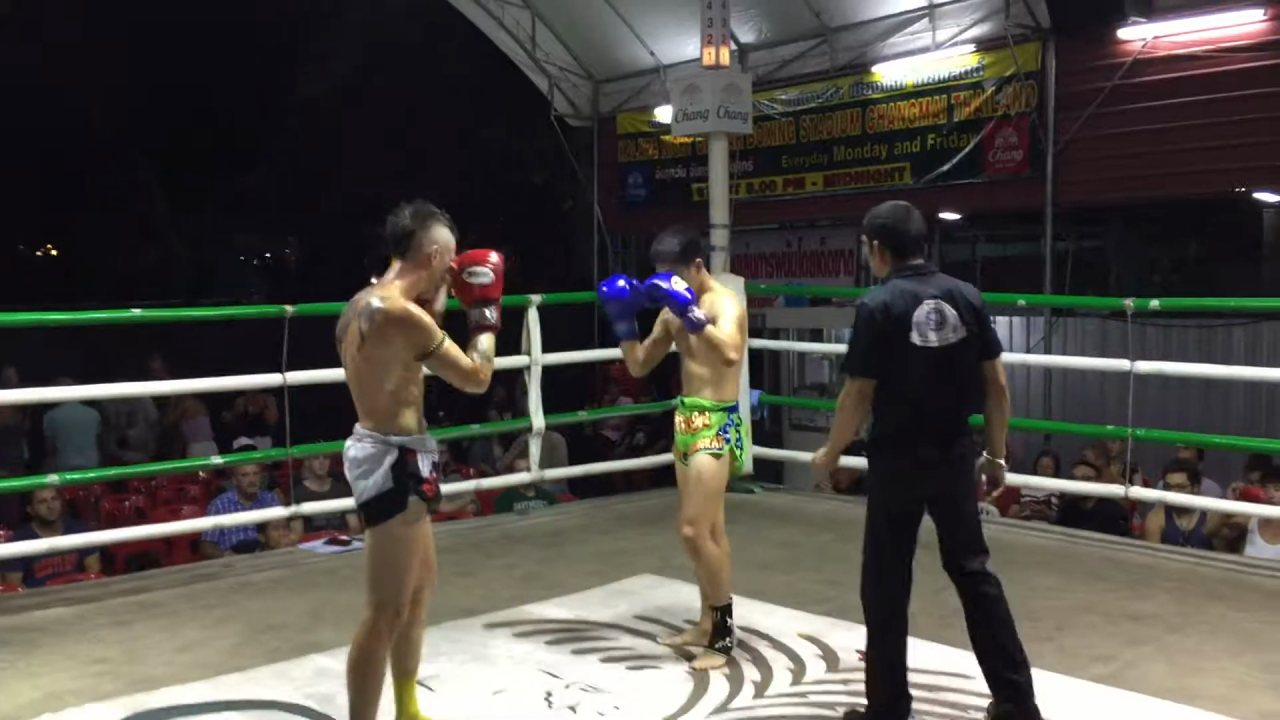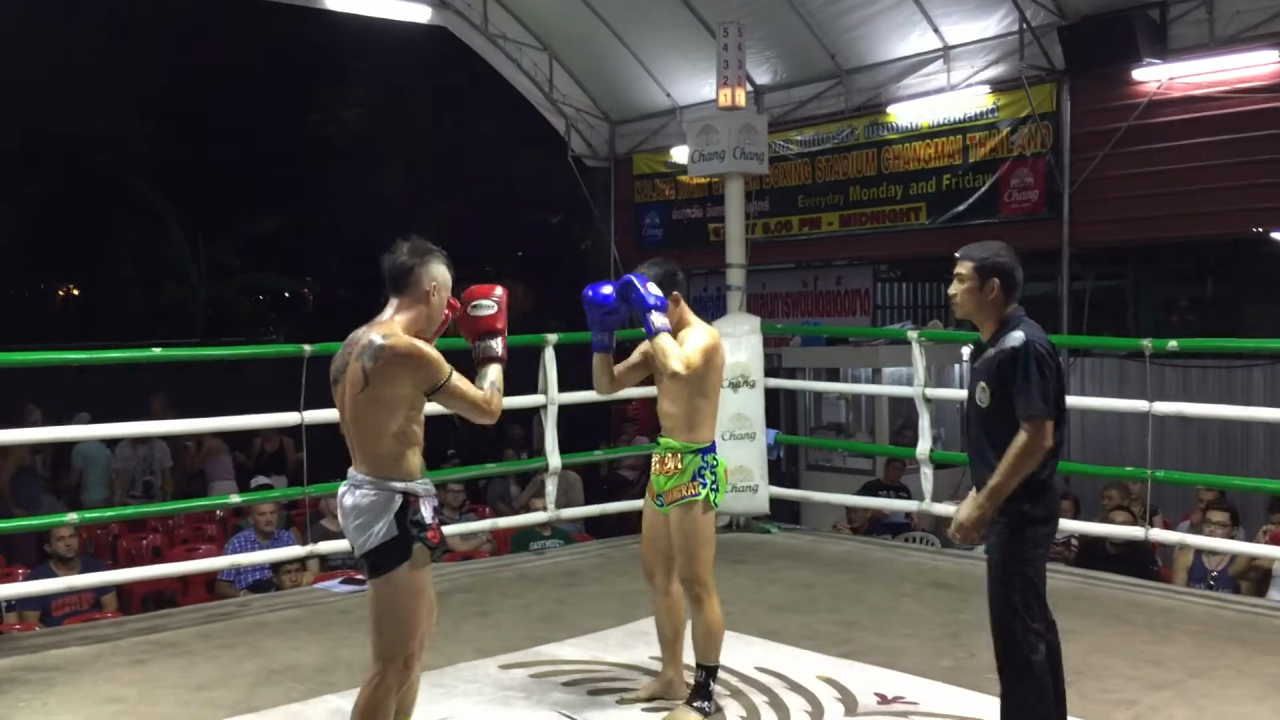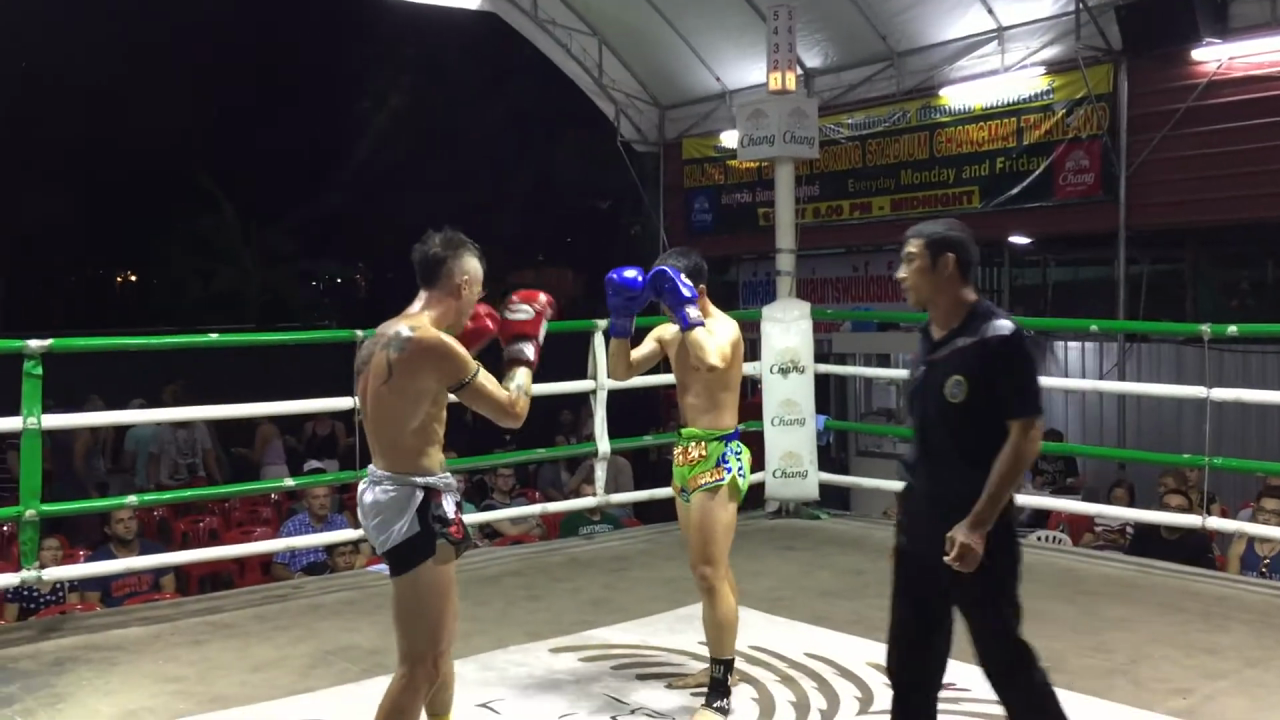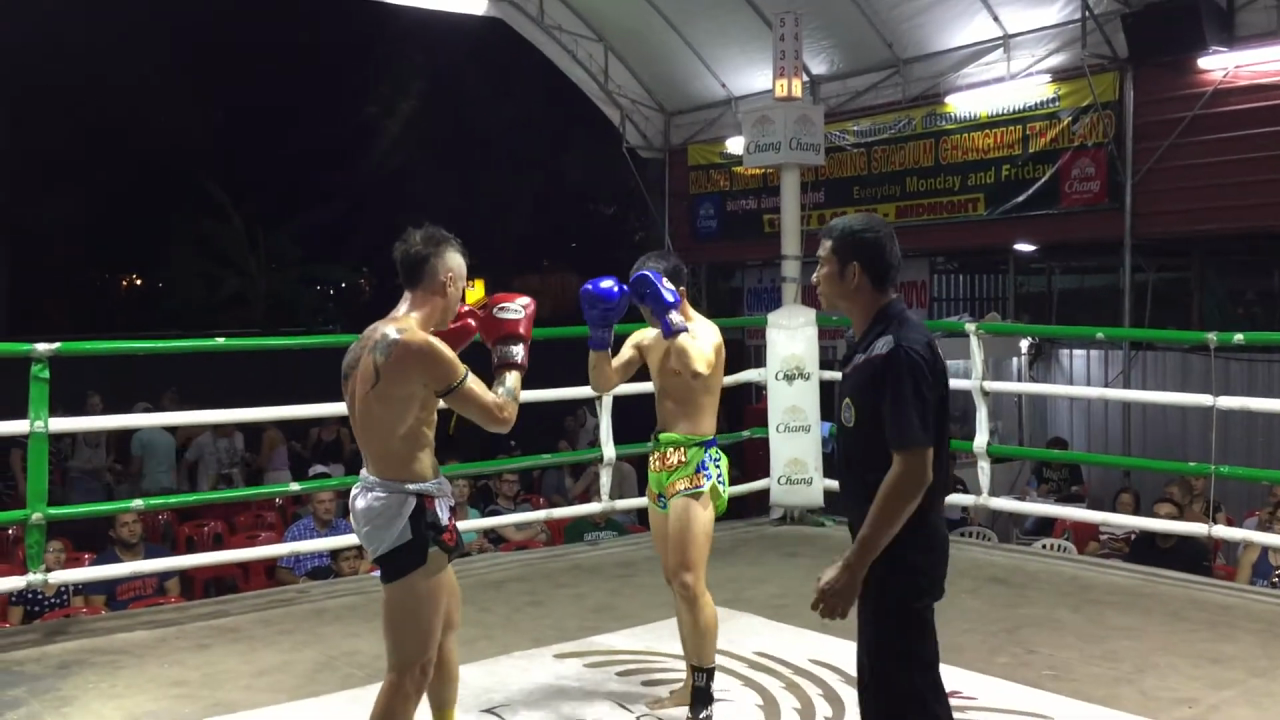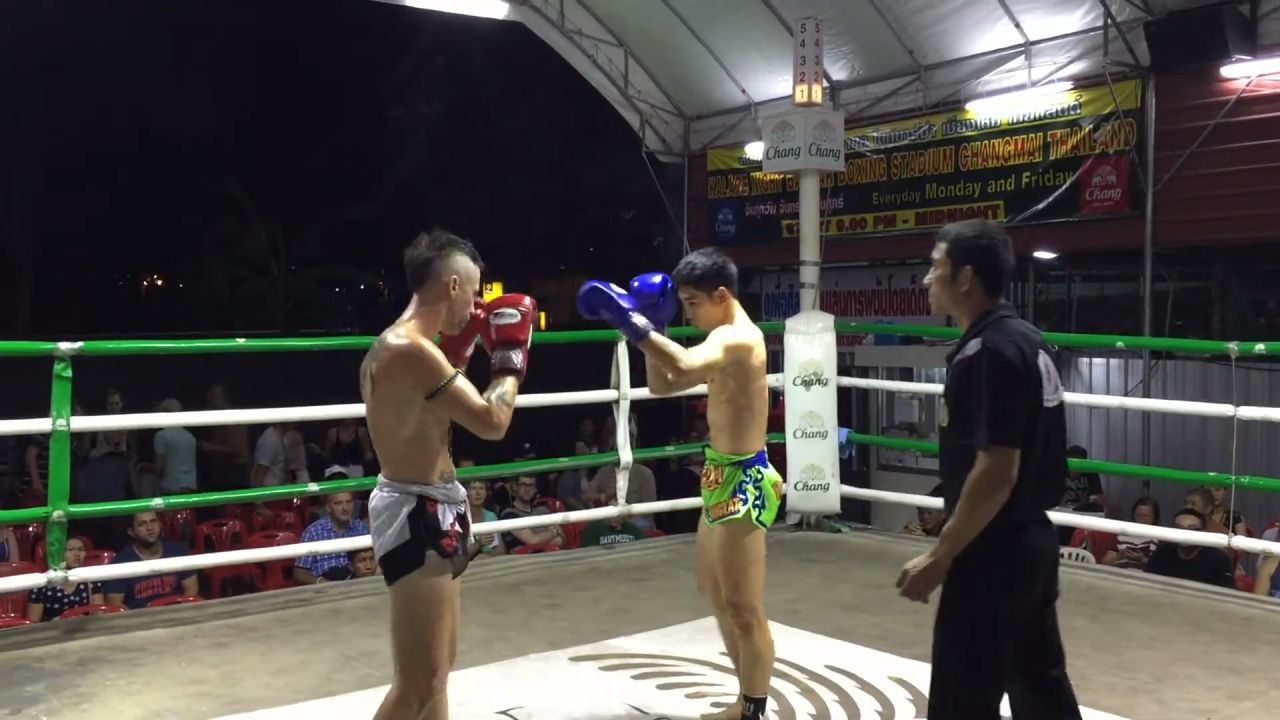
dt=1s
person 1, frame 1
left shoulder: (877, 306)
right shoulder: (967, 297)
left elbow: (858, 395)
right elbow: (996, 385)
left wrist: (831, 450)
right wrist: (996, 451)
left hip: (897, 458)
right hip: (954, 453)
left knee: (886, 584)
right knee: (972, 569)
person 1, frame 2
left shoulder: (1022, 345)
right shoulder: (995, 344)
left elbow: (1037, 436)
left wrist: (982, 505)
right wrist: (979, 498)
left hip: (1020, 507)
right hip: (1015, 505)
left knee: (1017, 633)
right knee: (1031, 623)
person 1, frame 3
left shoulder: (1000, 338)
right shoulder: (927, 341)
left elbow: (1025, 438)
left wrist: (977, 524)
left hip: (978, 528)
right hip: (919, 524)
left knee: (1004, 657)
right knee: (910, 661)
person 1, frame 4
left shoulder: (897, 351)
right shoulder: (875, 342)
left elbow: (913, 471)
left wrist: (853, 565)
left hip: (898, 550)
right hip: (890, 543)
person 1, frame 5
left shoulder: (988, 352)
right shoulder: (1024, 341)
left elbow: (995, 471)
left wrist: (939, 556)
left hip: (993, 553)
right hip: (1030, 543)
person 2, frame 1
left shoulder: (364, 303)
right shoulder: (400, 313)
right elbow: (476, 377)
left wrist: (437, 300)
right wrist: (486, 310)
left hip: (387, 452)
right hip: (395, 460)
left knee: (420, 585)
right knee: (387, 610)
person 2, frame 2
left shoulder: (356, 343)
right shoulder: (408, 352)
right elbow: (487, 409)
right wrist: (490, 339)
left hip: (367, 494)
right hip: (393, 506)
left knee: (420, 626)
right knee: (395, 662)
person 2, frame 3
left shoulder: (381, 338)
right shoulder: (432, 344)
right elbow: (512, 412)
left wrist: (467, 344)
right wrist: (524, 342)
left hip: (388, 490)
right hip: (416, 503)
left knee: (442, 628)
right knee: (421, 662)
person 2, frame 4
left shoulder: (369, 340)
right shoulder: (419, 346)
right elbow: (500, 416)
left wrist: (448, 346)
right wrist: (511, 345)
left hip: (384, 496)
right hip: (409, 509)
left knee: (446, 623)
right knee: (411, 669)
person 2, frame 5
left shoulder: (404, 345)
right shoulder: (411, 351)
right elbow: (491, 422)
left wrist: (458, 349)
right wrist: (511, 352)
left hip: (433, 514)
right hip: (419, 518)
left knee: (438, 664)
person 3, frame 1
left shoulder: (726, 303)
right shoulder: (671, 313)
left elbow: (730, 354)
right elbow: (638, 367)
left wrist: (691, 311)
right wrist: (623, 320)
left hip: (718, 424)
right hip: (687, 421)
left knee: (693, 531)
right knee: (707, 530)
left ankle: (724, 630)
right ankle: (708, 623)
person 3, frame 2
left shoulder: (702, 338)
right shoulder: (657, 345)
left elbow: (677, 369)
right elbow: (606, 385)
left wrist: (655, 317)
right wrist: (602, 333)
left hip: (694, 468)
right hip: (664, 464)
left knee: (696, 585)
right knee: (658, 576)
right ankle: (671, 676)
person 3, frame 3
left shoulder: (722, 327)
right shoulder: (668, 333)
left elbow: (714, 362)
right elbow: (620, 371)
left wrist: (687, 309)
right wrist: (621, 319)
left hip: (719, 456)
right hip: (686, 454)
left knee: (709, 573)
right knee: (712, 569)
right ankle: (720, 665)
person 3, frame 4
left shoulder: (704, 331)
right shoulder: (645, 339)
left elbow: (700, 371)
right elbow: (602, 382)
left wrist: (670, 314)
right wrist: (600, 329)
left hip: (696, 462)
right hip: (661, 461)
left knee: (689, 581)
right knee: (675, 581)
person 3, frame 5
left shoulder: (739, 339)
right shoulder: (722, 344)
left elbow: (686, 364)
right elbow: (663, 383)
left wrist: (632, 320)
right wrist: (653, 325)
left hip: (741, 480)
right hip: (721, 477)
left knee: (744, 610)
right knee: (715, 591)
